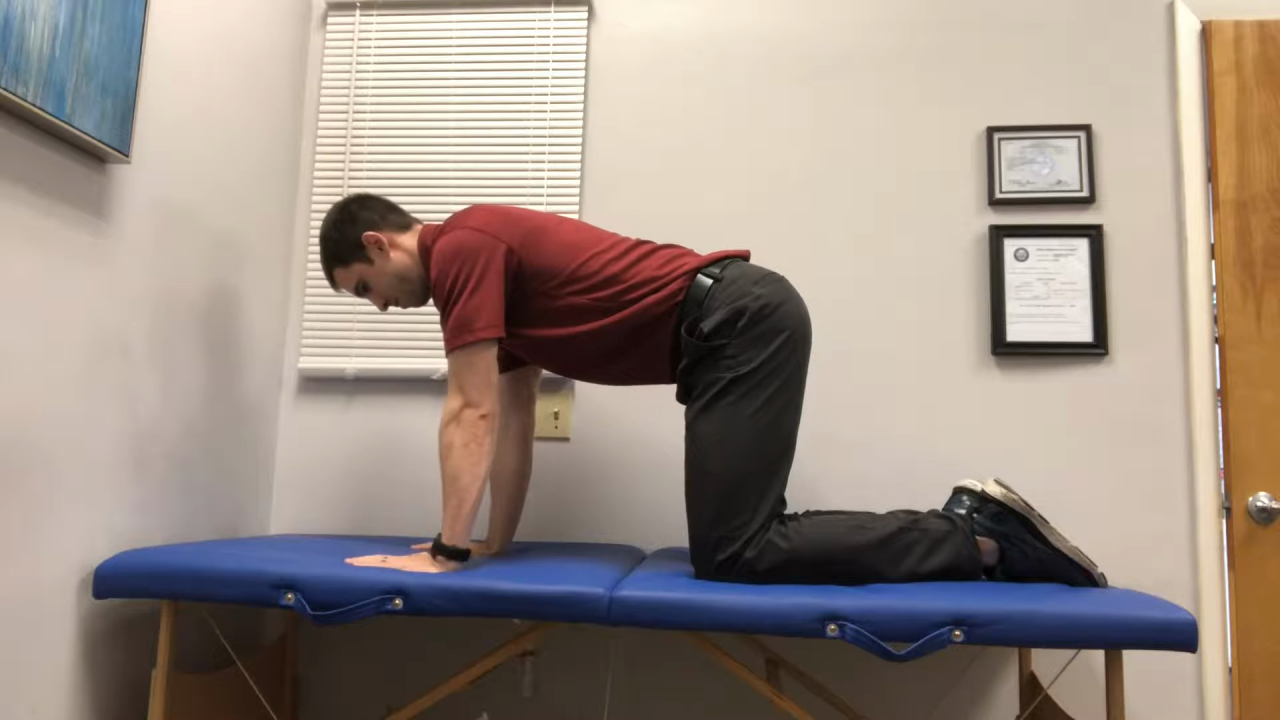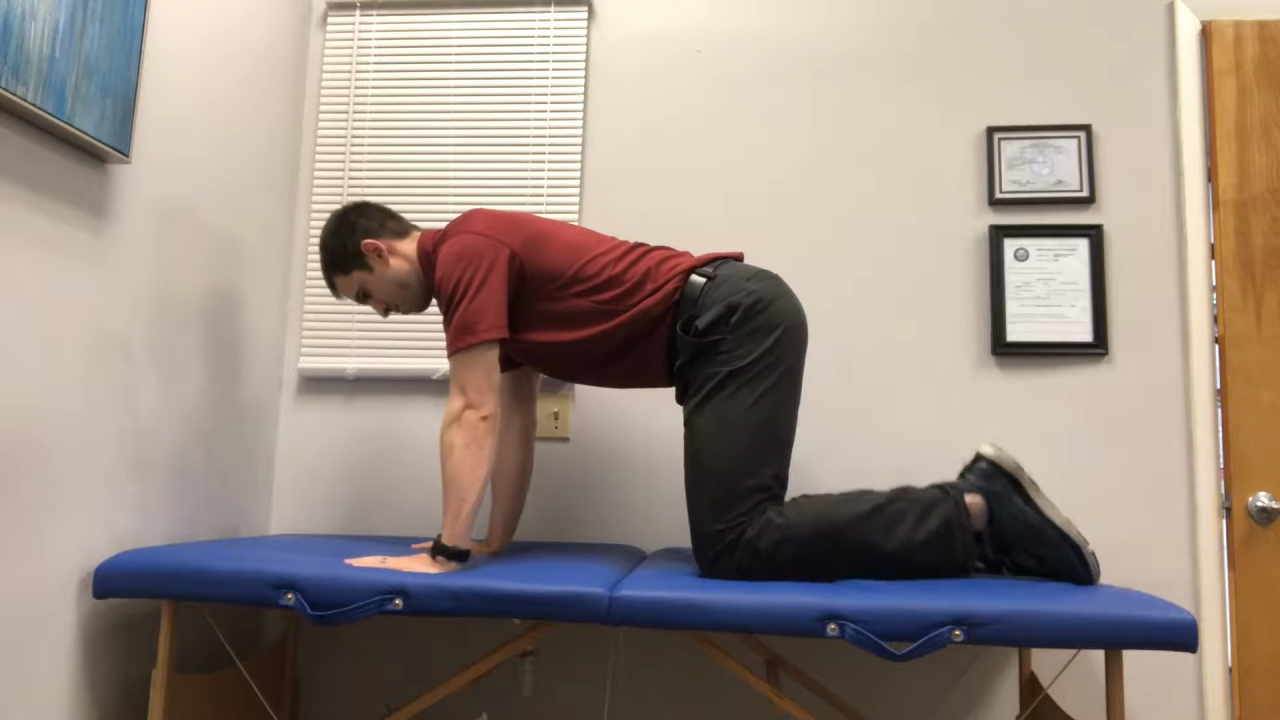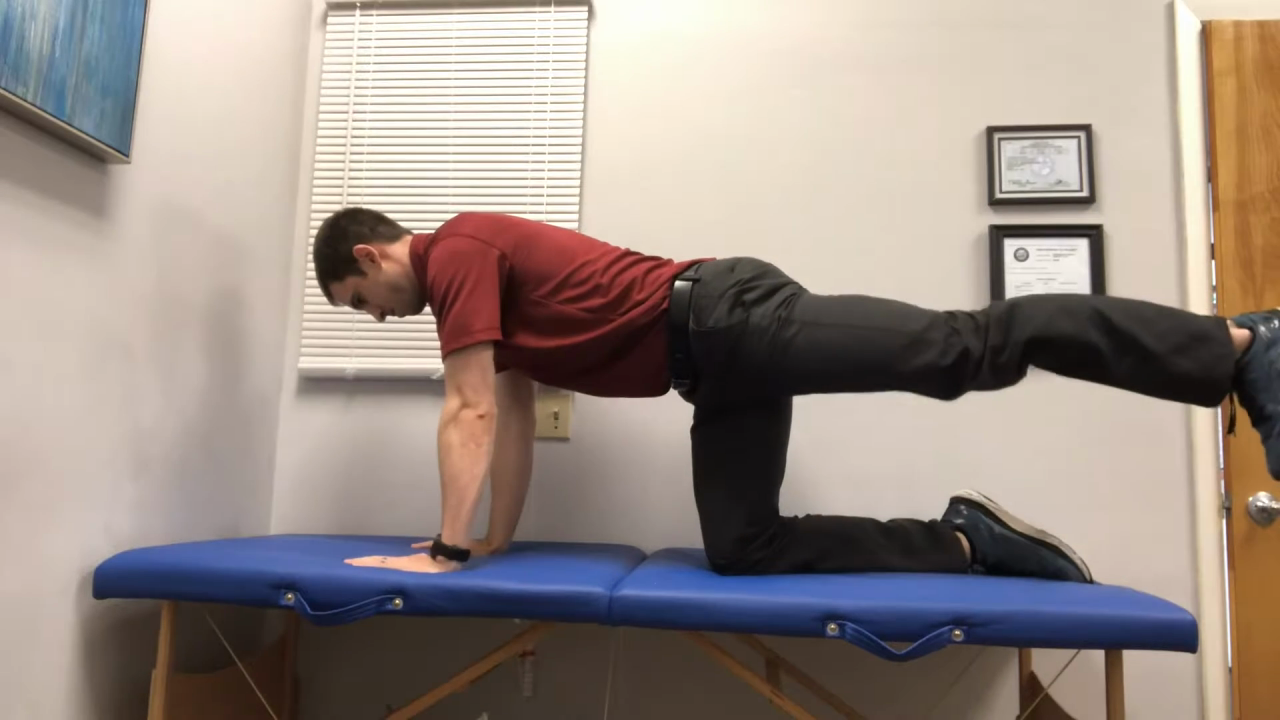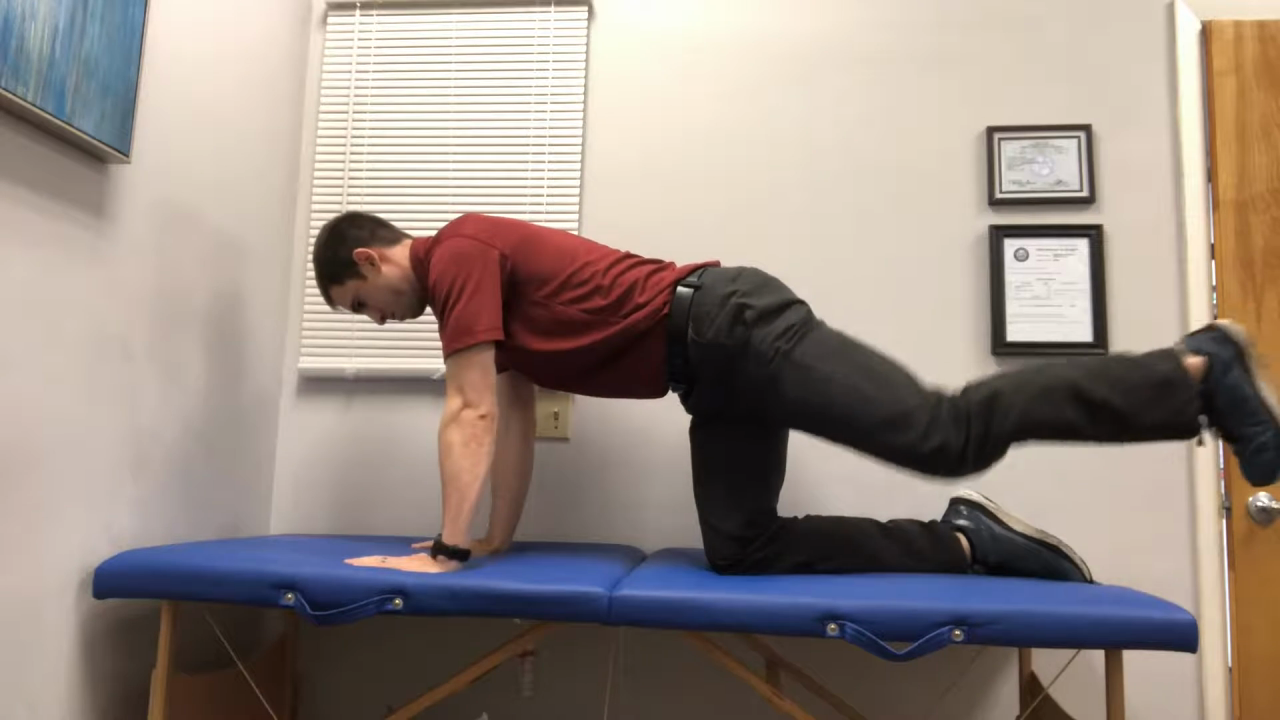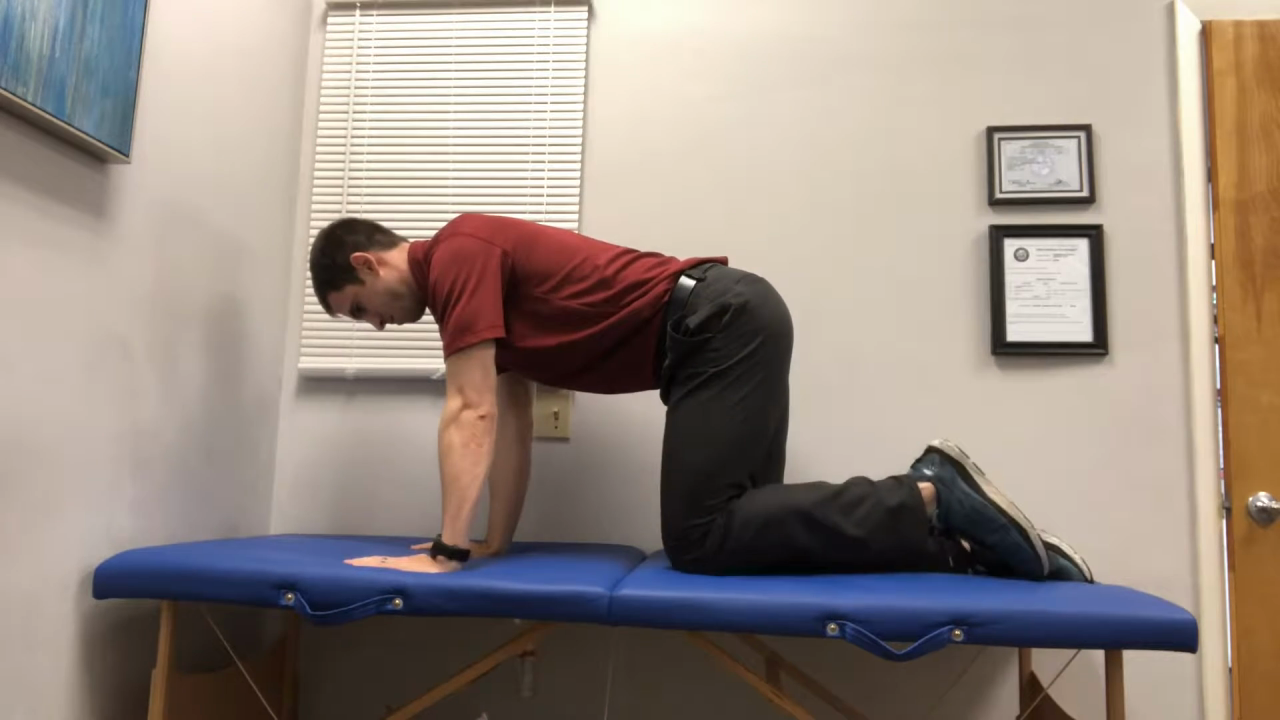
dt=1s
person 1, frame 1
left shoulder: (459, 249)
right shoulder: (495, 261)
left elbow: (471, 413)
right elbow: (513, 416)
left wrist: (446, 550)
right wrist: (496, 540)
left hip: (740, 320)
right hip: (742, 323)
left knee: (731, 554)
right knee: (738, 536)
left ankle: (978, 537)
right ankle: (961, 521)
person 1, frame 2
left shoulder: (464, 251)
right shoulder: (488, 263)
left elbow: (473, 414)
right elbow: (514, 416)
left wrist: (446, 550)
right wrist: (496, 539)
left hip: (734, 318)
right hip: (727, 329)
left knee: (735, 545)
right knee: (737, 540)
left ankle: (975, 504)
right ankle: (972, 530)
person 1, frame 3
left shoulder: (456, 250)
right shoulder: (478, 282)
left elbow: (469, 414)
right elbow: (512, 417)
left wrist: (446, 550)
right wrist: (497, 539)
left hip: (728, 318)
right hip: (721, 364)
left knee: (962, 348)
right knee: (744, 548)
right ankle: (967, 540)
person 1, frame 4
left shoulder: (457, 253)
right shoulder: (476, 282)
left elbow: (469, 415)
right elbow: (515, 419)
left wrist: (447, 549)
right wrist: (498, 538)
left hip: (727, 325)
right hip: (718, 365)
left knee: (940, 430)
right knee: (743, 551)
left ankle: (1191, 372)
right ankle: (968, 541)
person 1, frame 5
left shoulder: (457, 253)
right shoulder: (478, 279)
left elbow: (470, 413)
right elbow: (511, 417)
left wrist: (447, 548)
right wrist: (494, 542)
left hip: (721, 322)
right hip: (714, 332)
left knee: (703, 539)
right knee: (738, 533)
left ankle: (928, 498)
right ankle: (961, 537)
